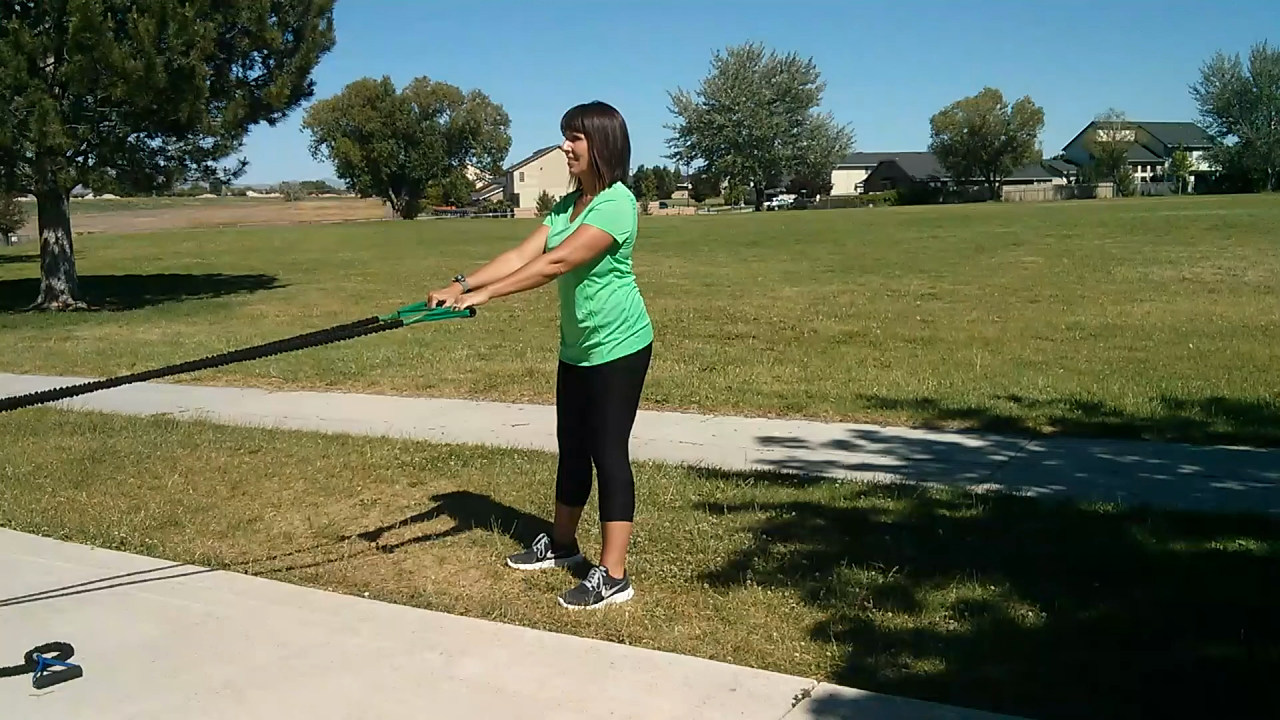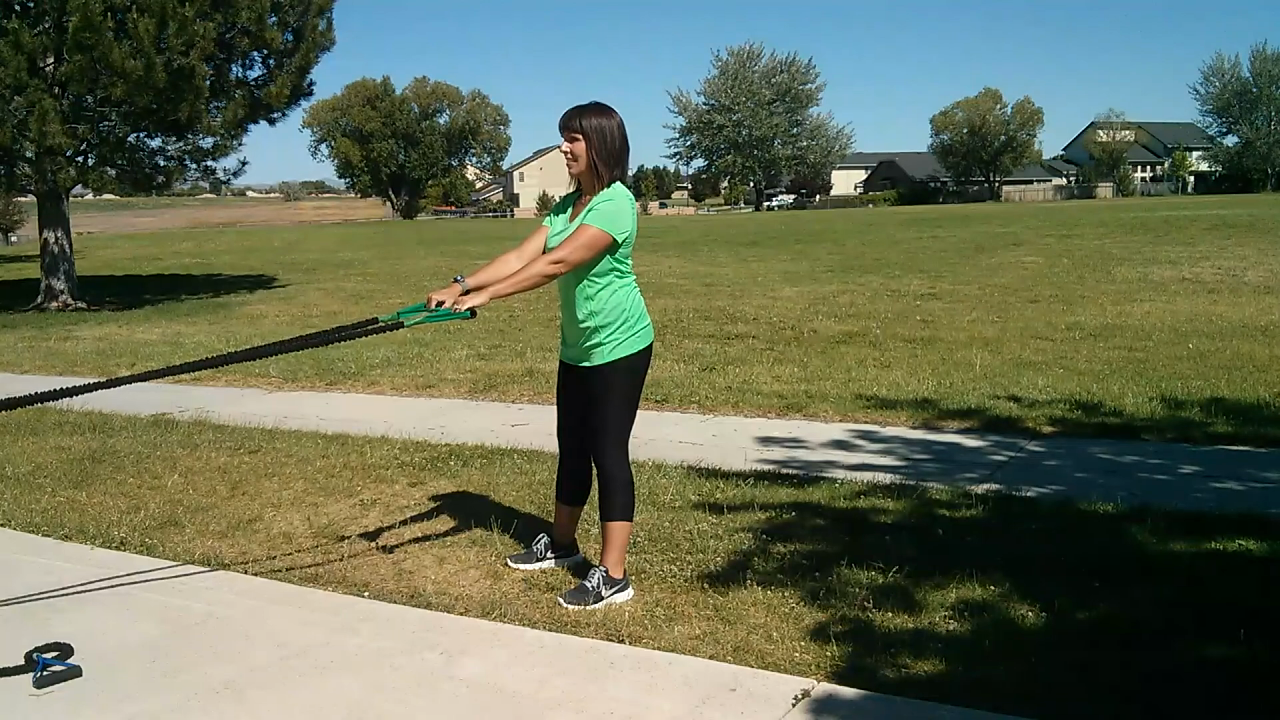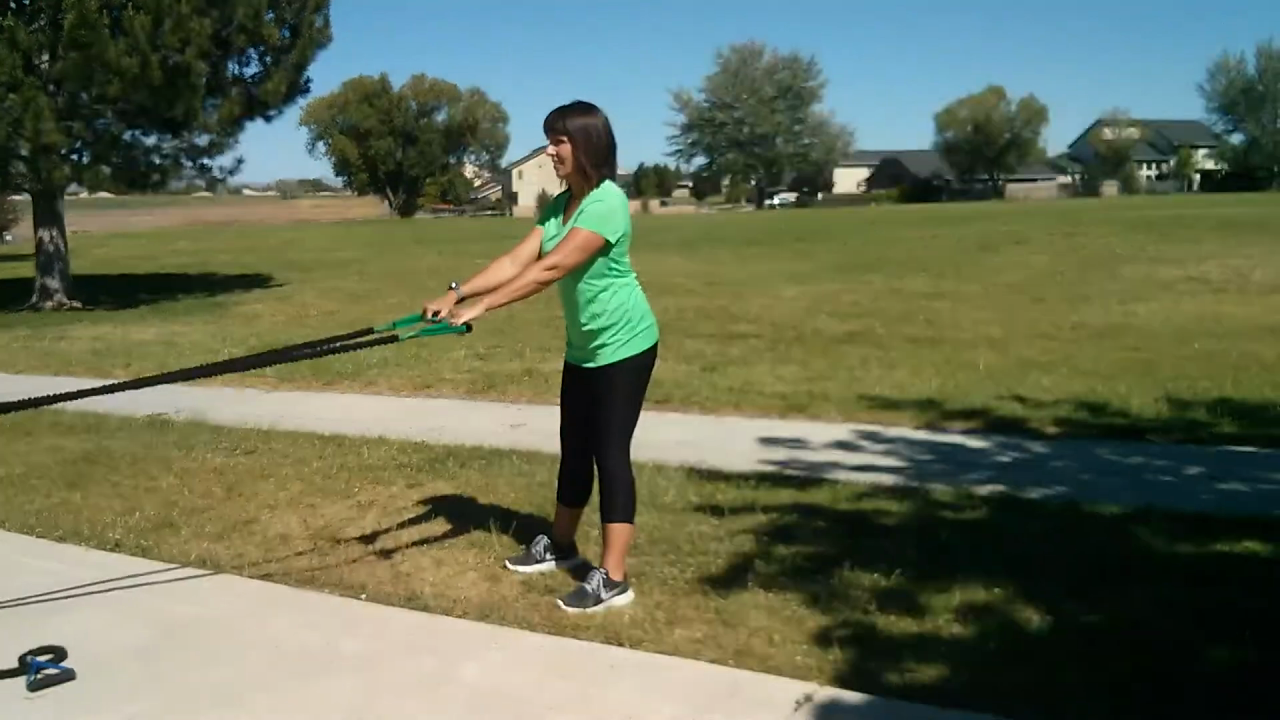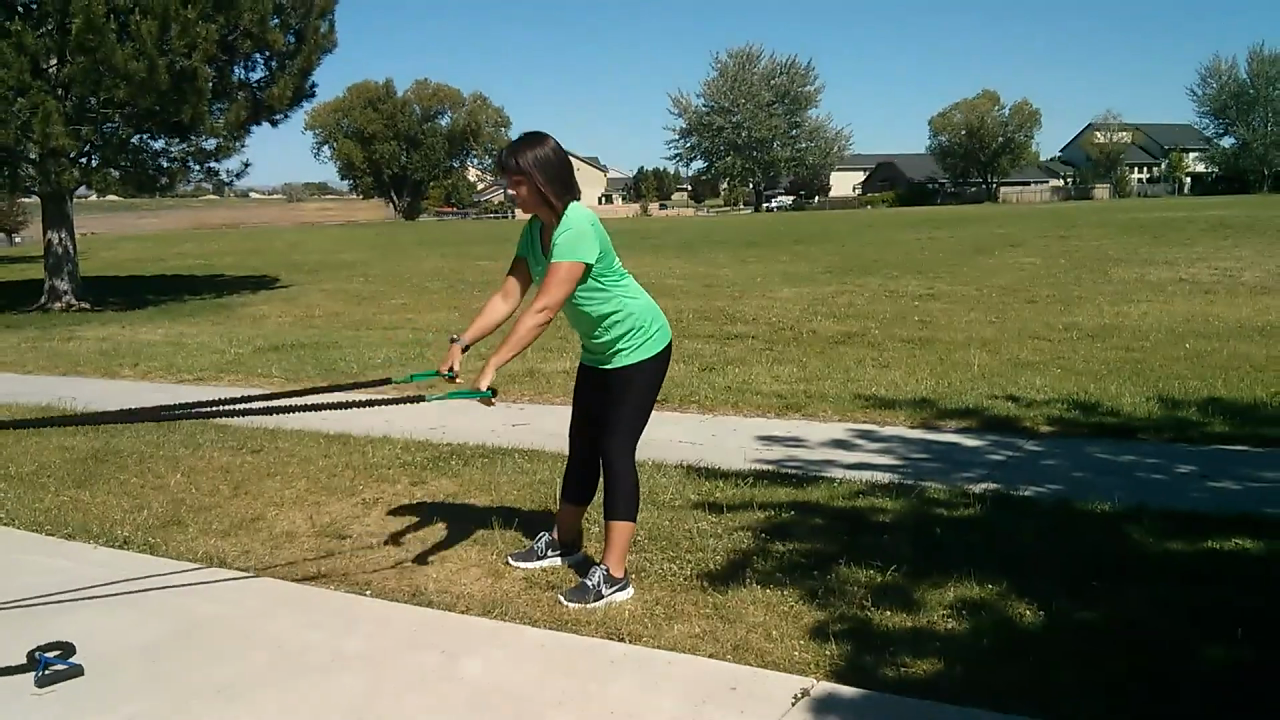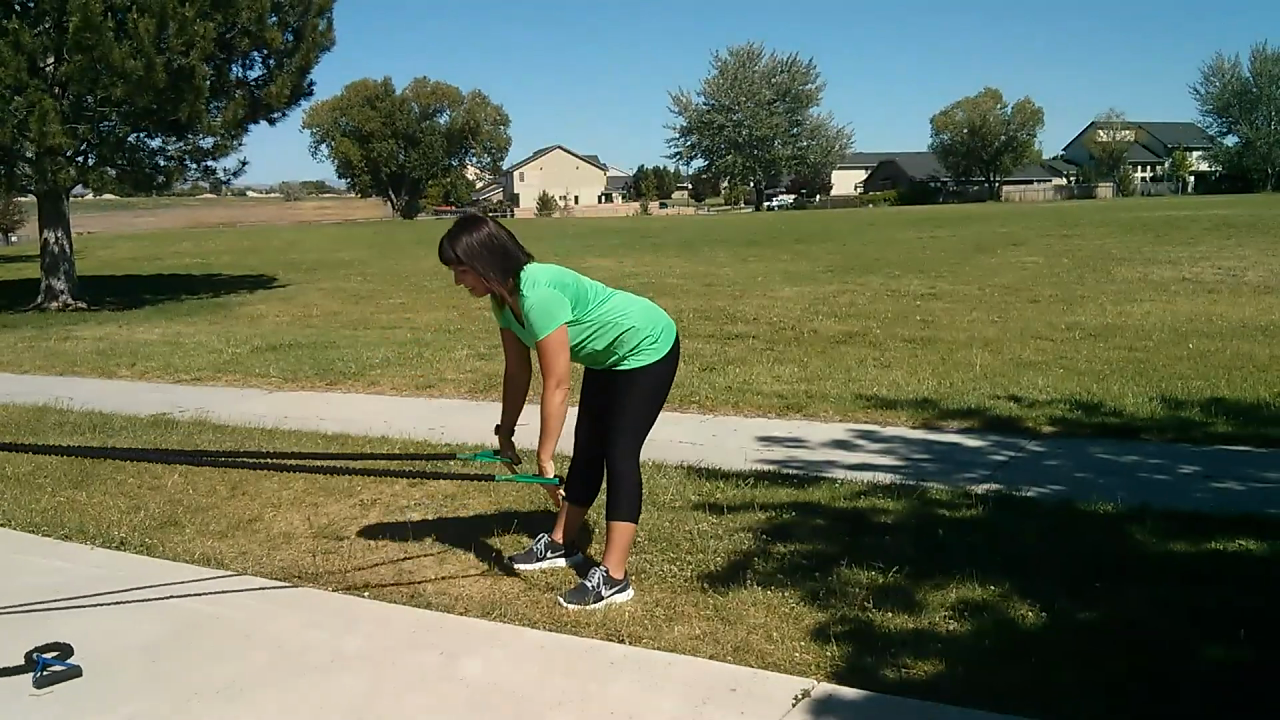
dt=0.4s
person 1, frame 1
left shoulder: (617, 203)
right shoulder: (567, 203)
left elbow: (557, 262)
right elbow: (523, 253)
left wrist: (485, 293)
right wrist: (461, 283)
left hip: (618, 348)
right hip: (577, 349)
left knee: (608, 452)
right knee: (572, 448)
left ankle: (613, 576)
right ankle: (561, 543)
person 1, frame 2
left shoulder: (616, 203)
right shoulder: (567, 204)
left elbow: (557, 263)
right elbow: (523, 254)
left wrist: (486, 295)
right wrist: (461, 284)
left hip: (618, 348)
right hip: (577, 348)
left knee: (608, 452)
right knee: (572, 448)
left ankle: (613, 577)
right ankle: (561, 543)
person 1, frame 3
left shoulder: (607, 203)
right shoulder: (560, 204)
left elbow: (550, 269)
right elbow: (516, 260)
left wrist: (479, 306)
right wrist: (455, 293)
left hip: (622, 348)
right hip: (584, 349)
left knee: (609, 453)
right knee: (575, 449)
left ankle: (613, 579)
right ankle: (560, 545)
person 1, frame 4
left shoulder: (576, 228)
right shoulder: (536, 229)
left elbow: (542, 310)
right elbow: (507, 296)
left wrist: (490, 367)
right wrist: (460, 343)
left hip: (638, 348)
right hip: (600, 350)
left knee: (615, 451)
right knee: (582, 448)
left ankle: (614, 576)
right ankle: (563, 541)
person 1, frame 5
left shoulder: (539, 294)
right shoulder: (504, 297)
left elbow: (556, 388)
right elbow: (518, 371)
left wrist: (545, 459)
right wrist: (505, 432)
left hip: (646, 348)
right hip: (607, 355)
left knee: (620, 451)
right knee: (587, 447)
left ankle: (614, 577)
right ankle: (561, 542)
